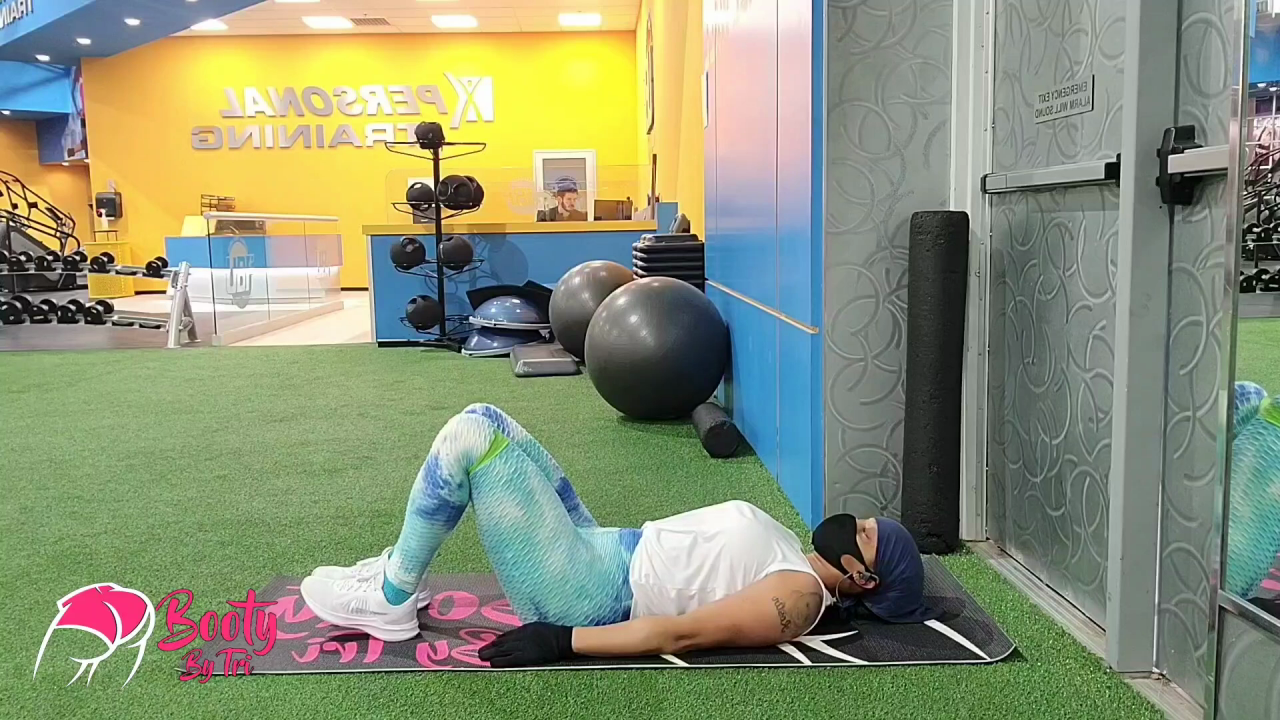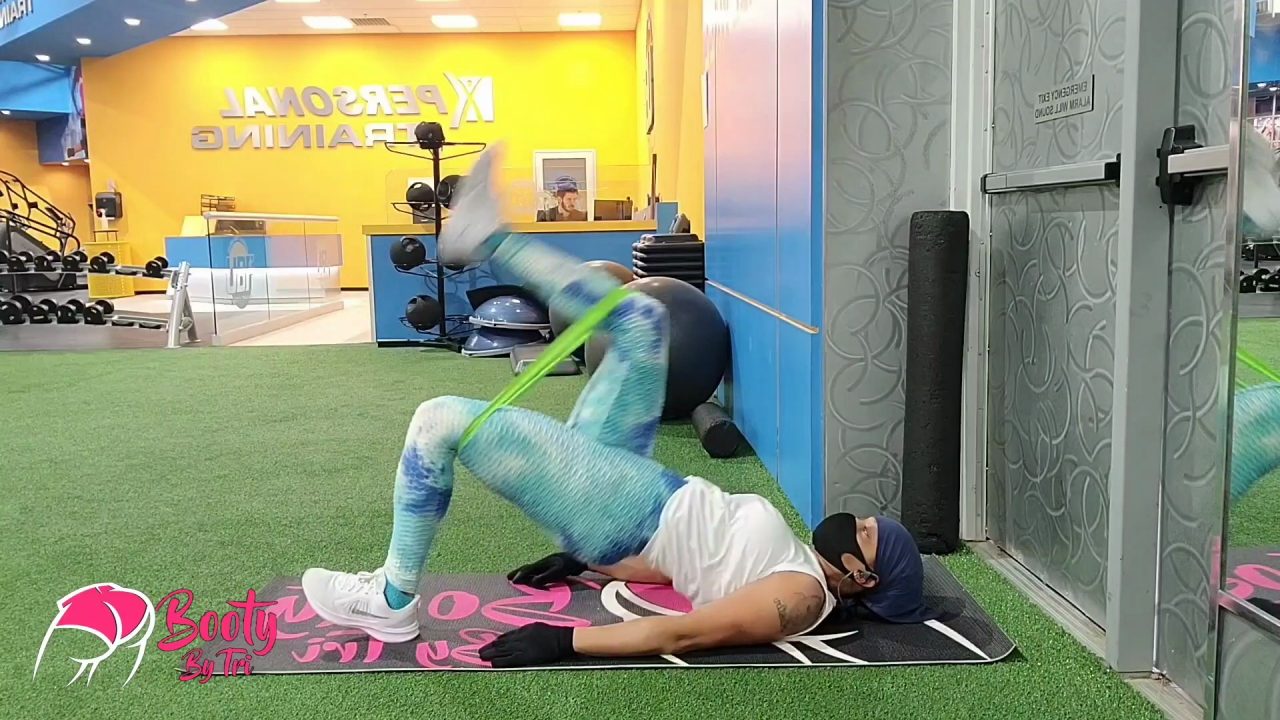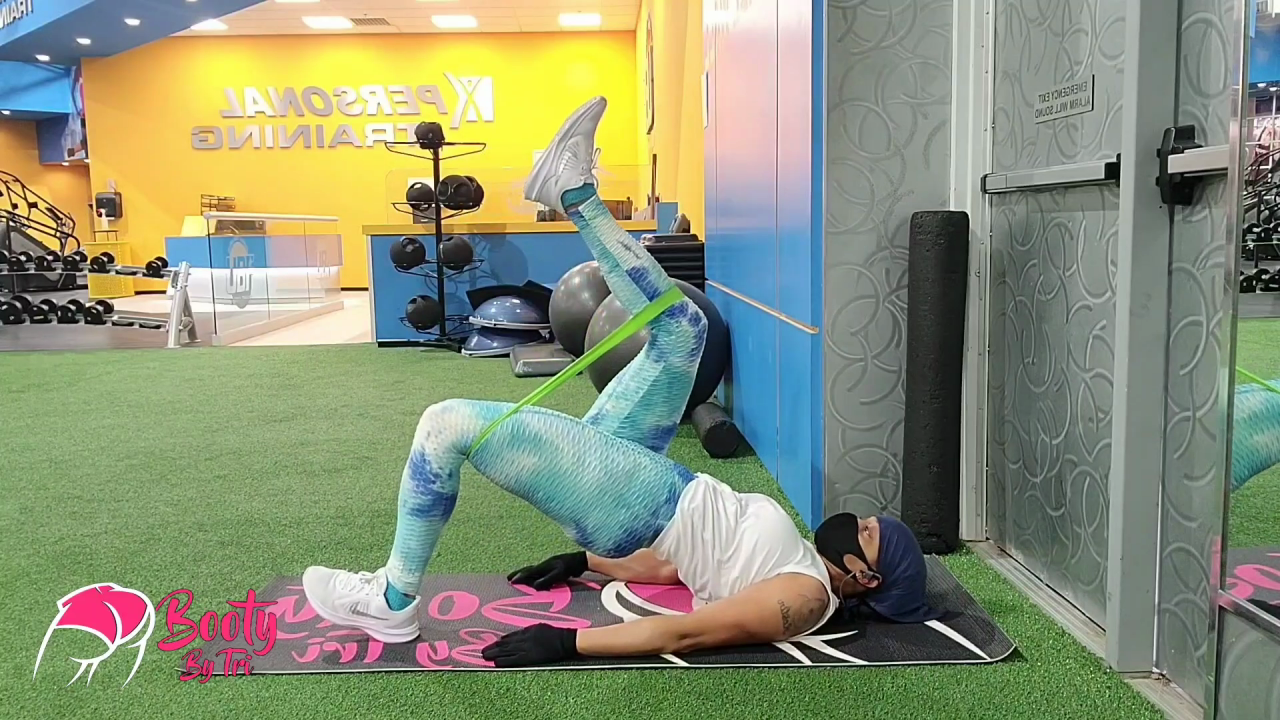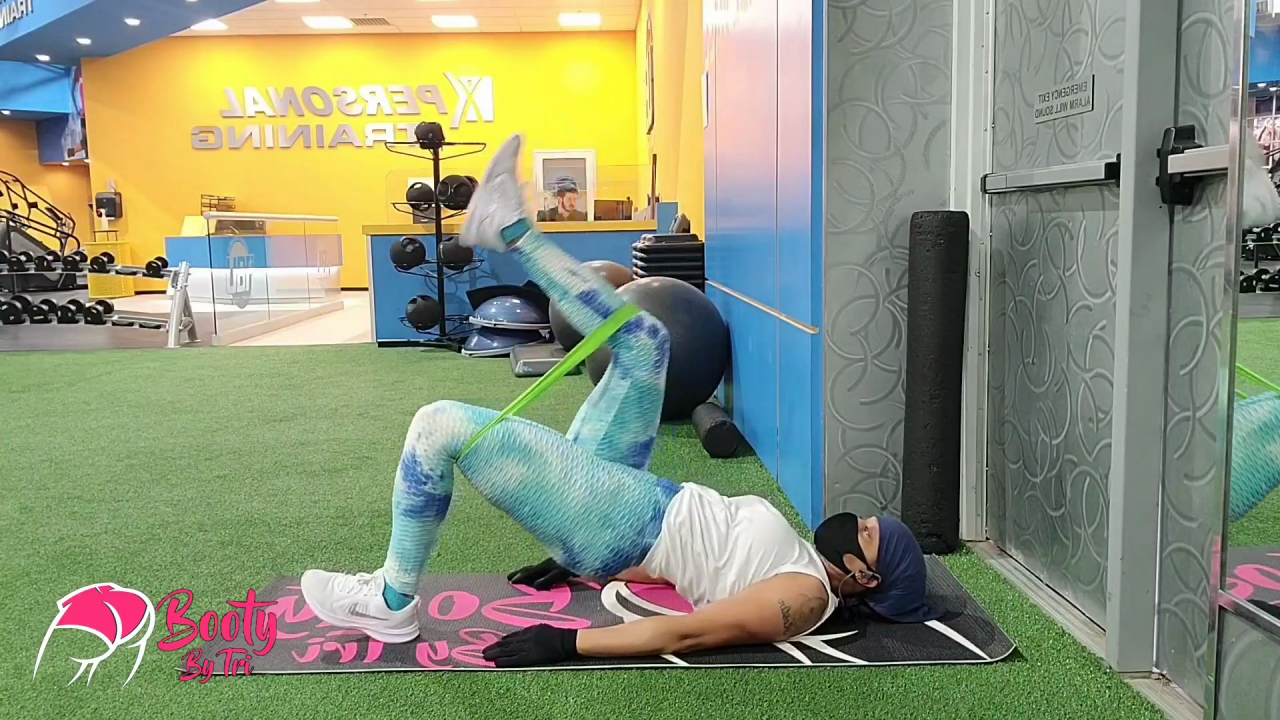
dt=0.7s
person 1, frame 1
left shoulder: (796, 600)
right shoulder: (786, 555)
left elbow: (679, 633)
left wrist: (562, 642)
left hip: (580, 591)
right hip: (601, 549)
left knee: (468, 437)
right knee: (483, 420)
left ankle: (390, 600)
right ankle: (401, 565)
person 1, frame 2
left shoulder: (800, 597)
right shoulder: (801, 566)
left elbow: (681, 635)
left wrist: (562, 641)
right wrist: (579, 561)
left hip: (616, 511)
right hip: (625, 489)
left knee: (440, 420)
right knee: (639, 318)
left ankle: (390, 606)
right ankle: (486, 237)
person 1, frame 3
left shoulder: (805, 598)
right shoulder: (796, 559)
left elbow: (680, 633)
left wrist: (566, 641)
right wrist: (583, 561)
left hip: (631, 501)
right hip: (633, 474)
left knee: (447, 425)
right knee: (681, 326)
left ankle: (392, 604)
right ankle: (574, 193)
person 1, frame 4
left shoulder: (804, 601)
right shoulder: (798, 559)
left elbow: (686, 633)
left wrist: (568, 644)
left hip: (612, 521)
right hip: (620, 499)
left knee: (438, 426)
right knee: (643, 338)
left ankle: (391, 607)
right ankle: (507, 227)
